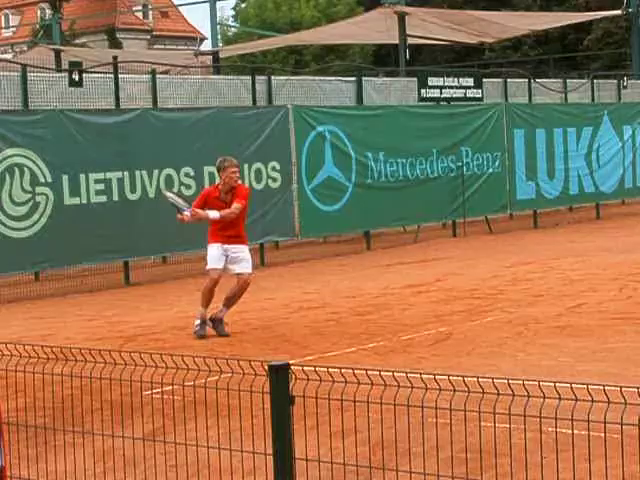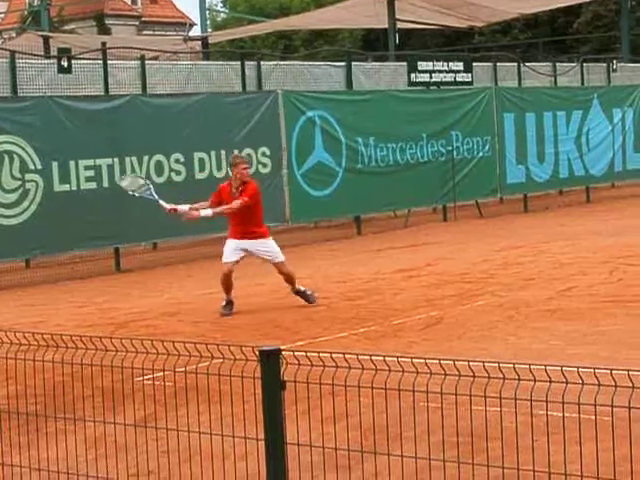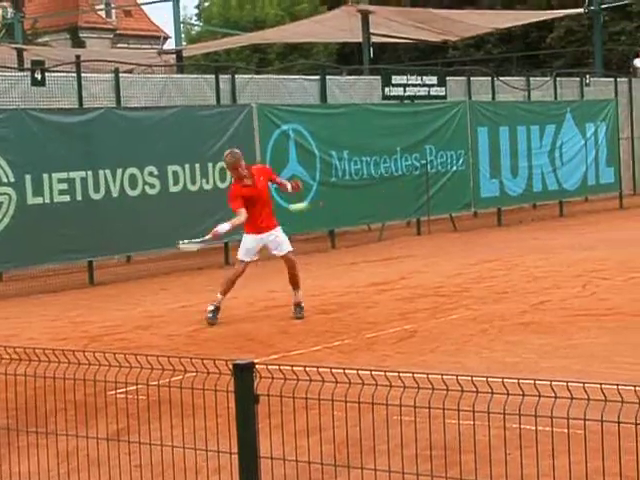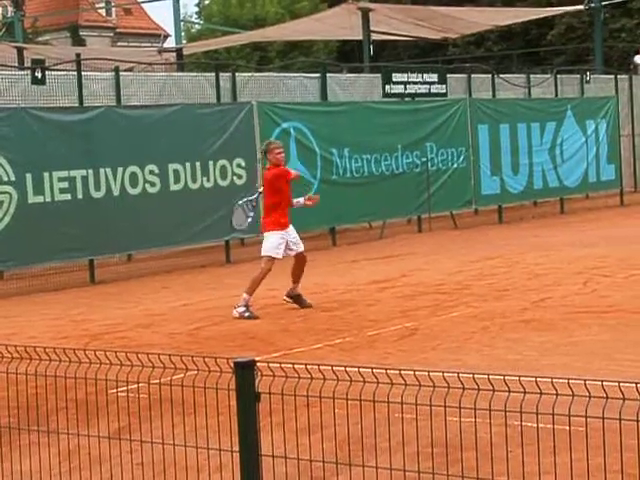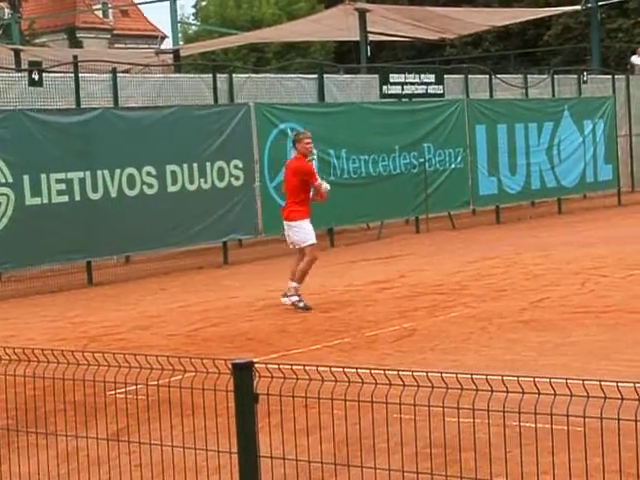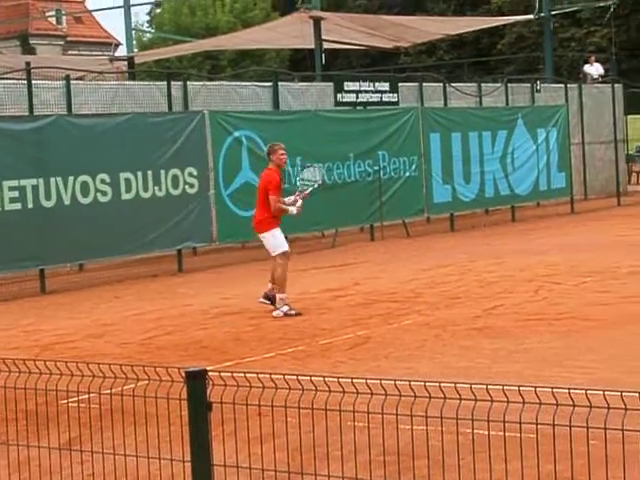
dt=0.3s
person 1, frame 1
left shoulder: (243, 192)
right shoulder: (208, 193)
left elbow: (232, 213)
right elbow: (194, 213)
left wrist: (211, 215)
right wrist: (186, 216)
left hip: (239, 243)
right hip: (217, 242)
left knee: (244, 281)
right knee: (214, 277)
left ankle: (217, 317)
right ankle: (201, 319)
person 1, frame 2
left shoulder: (252, 188)
right shoulder: (223, 189)
left elbow: (233, 208)
right elbow: (209, 205)
left wrist: (203, 214)
right wrist: (183, 208)
left hip: (260, 237)
right hip: (236, 238)
left knee: (284, 270)
right knee: (226, 271)
left ankle: (298, 289)
right ankle: (228, 301)
person 1, frame 3
left shoulder: (258, 170)
right shoulder: (235, 190)
left elbow: (280, 182)
right elbow: (242, 218)
left wrist: (290, 186)
right wrist: (223, 227)
left hip: (272, 228)
right hip: (253, 233)
left knee: (291, 263)
right knee: (238, 270)
left ankle: (298, 302)
right ankle: (215, 306)
person 1, frame 4
left shoulder: (276, 173)
right shoulder: (280, 173)
right elbow: (295, 175)
left wrist: (303, 201)
left hip: (285, 226)
right hip: (274, 228)
left knee: (301, 257)
right knee: (266, 266)
left ankle: (293, 293)
right ankle: (242, 305)
person 1, frame 5
left shoulder: (291, 164)
right shoulder: (305, 166)
right elbow: (321, 194)
left wrist: (312, 194)
right wrist: (324, 187)
left hip: (290, 215)
right hip: (298, 216)
left knee: (303, 254)
right knee: (311, 254)
left ankle: (293, 292)
right ankle: (292, 293)
person 1, frame 6
left shoulder: (269, 174)
right shoulder: (273, 177)
right elbow: (275, 208)
left wrist: (293, 199)
right wrist: (293, 210)
left hip: (266, 223)
right hip: (267, 224)
left knee: (281, 259)
right knee: (283, 260)
left ankle: (270, 293)
right ankle: (282, 305)
